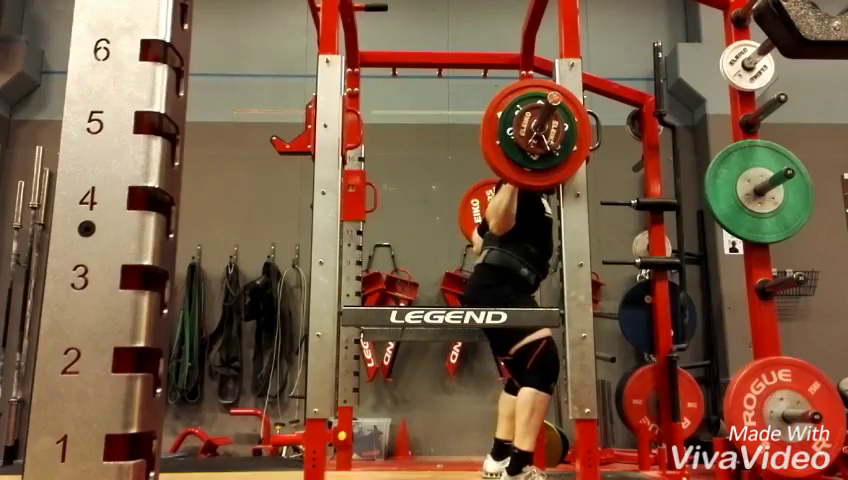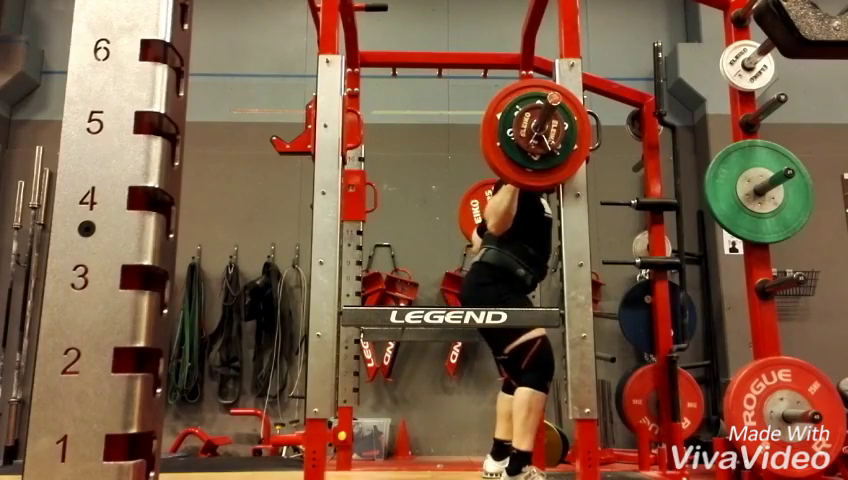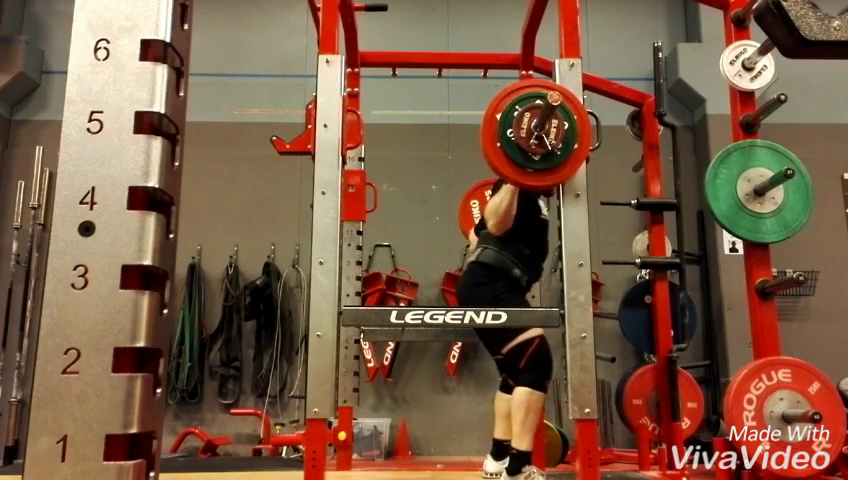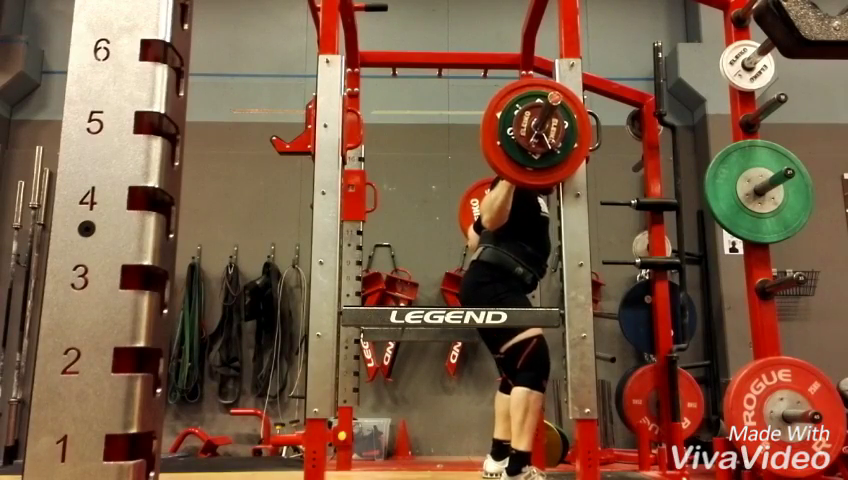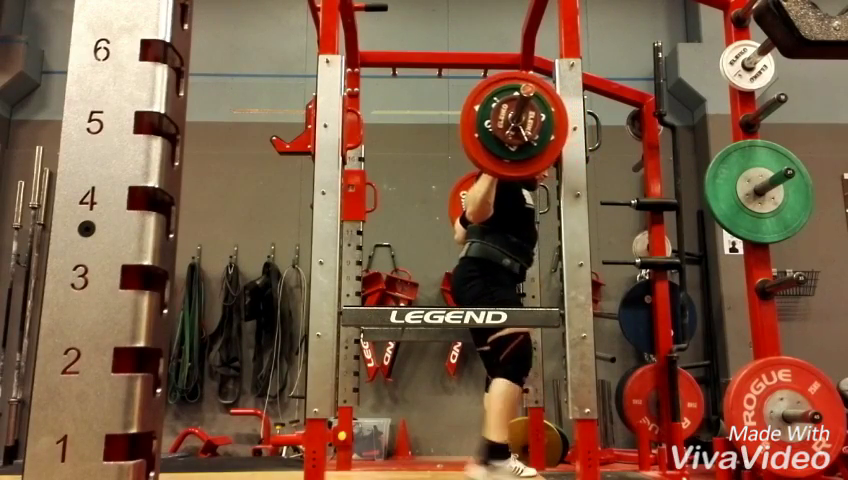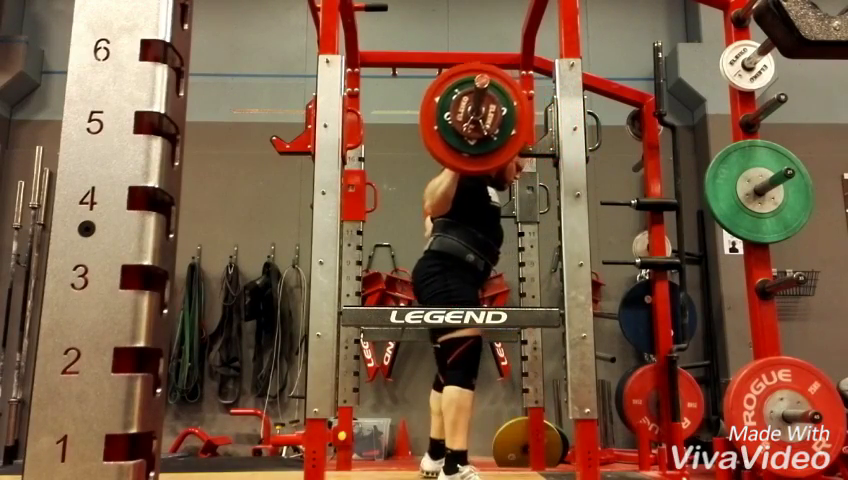
dt=0.7s
person 1, frame 1
left shoulder: (528, 195)
right shoulder: (524, 188)
left elbow: (478, 240)
right elbow: (498, 224)
left hip: (499, 288)
right hip: (497, 287)
left knee: (525, 372)
right knee: (543, 364)
person 1, frame 2
left shoulder: (529, 195)
right shoulder: (524, 188)
left elbow: (480, 235)
right elbow: (496, 223)
right wrist: (513, 180)
left hip: (495, 288)
right hip: (491, 287)
left knee: (520, 370)
right knee: (538, 364)
person 1, frame 3
left shoulder: (527, 195)
right shoulder: (522, 190)
left elbow: (476, 236)
right elbow: (497, 224)
left hip: (490, 287)
right hip: (489, 287)
left knee: (517, 371)
right knee: (536, 364)
person 1, frame 4
left shoulder: (526, 195)
right shoulder: (522, 187)
left elbow: (474, 239)
right elbow: (491, 218)
right wrist: (509, 176)
left hip: (492, 288)
right hip: (492, 286)
left knee: (518, 370)
right knee: (534, 366)
person 1, frame 5
left shoulder: (511, 189)
right shoulder: (507, 181)
left elbow: (461, 234)
right elbow: (476, 212)
right wrist: (492, 170)
left hip: (486, 281)
right hip: (483, 279)
left knee: (506, 364)
right knee: (515, 358)
person 1, frame 6
left shoulder: (481, 188)
right shoulder: (473, 179)
left elbow: (432, 225)
right elbow: (433, 205)
left hip: (449, 278)
right hip: (446, 276)
left knee: (452, 367)
right knee: (463, 363)
